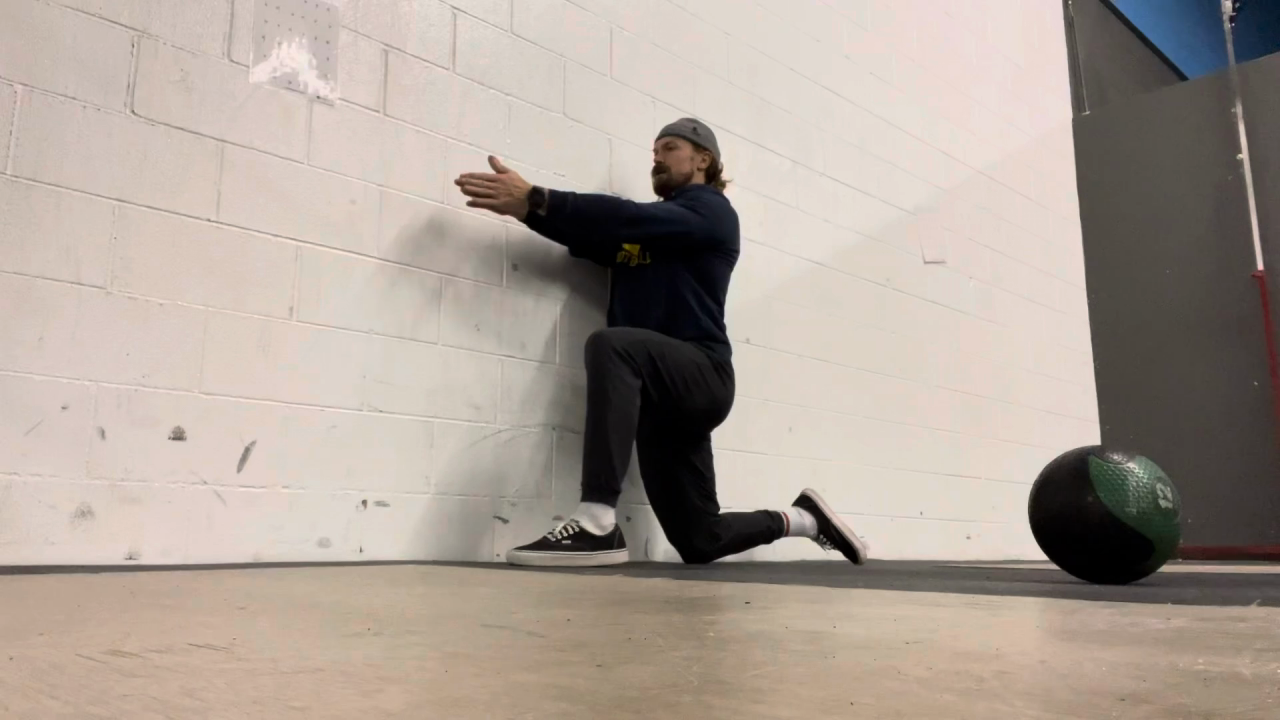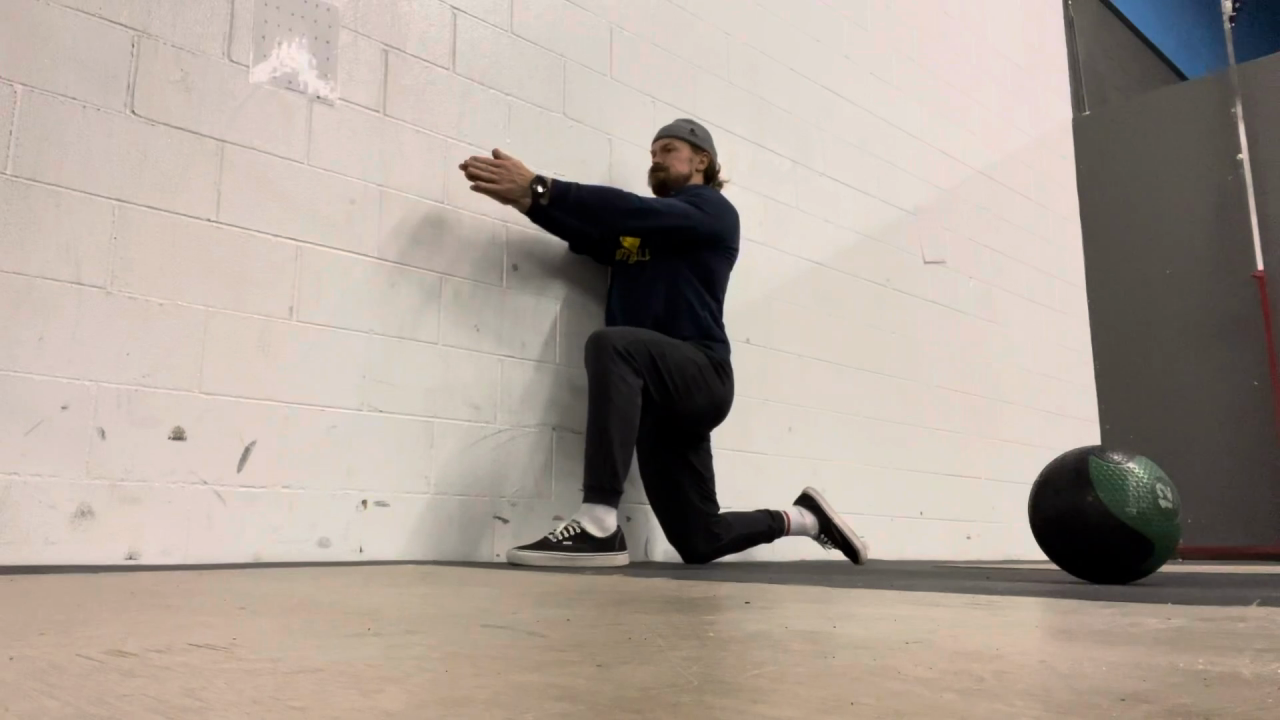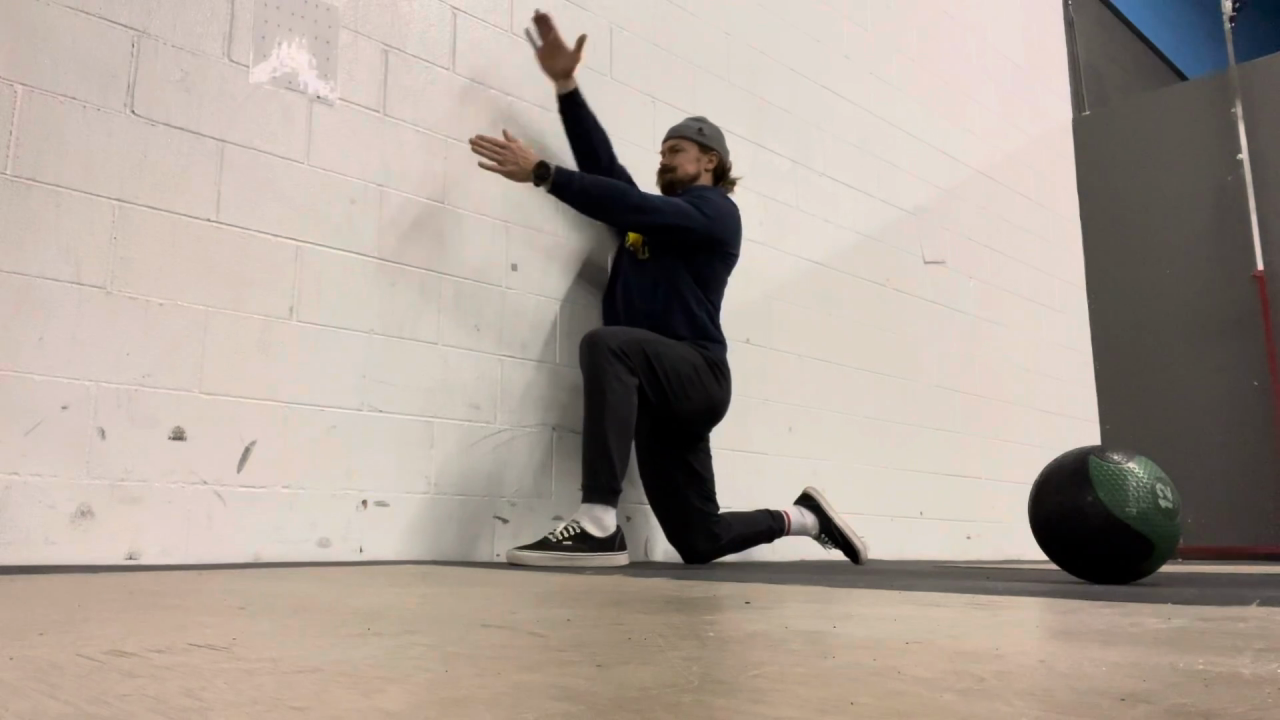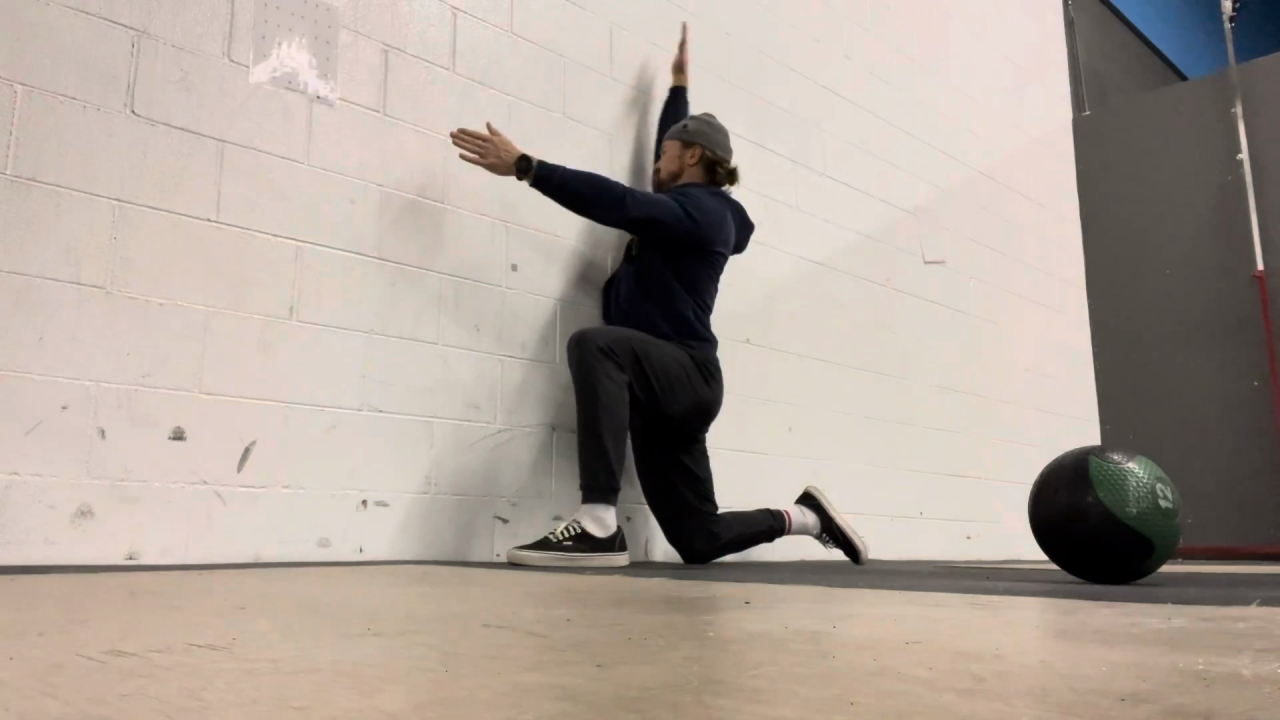
dt=0.5s
person 1, frame 1
left shoulder: (711, 210)
right shoulder: (647, 224)
left elbow: (626, 218)
right elbow: (591, 234)
left wrist: (537, 198)
right wrist: (526, 204)
left hip: (701, 376)
right hip: (660, 394)
left knee: (611, 345)
right knee: (700, 542)
left ankle: (598, 524)
right ankle: (801, 519)
person 1, frame 2
left shoulder: (712, 211)
right shoulder: (641, 227)
left elbow: (627, 211)
right elbow: (590, 230)
left wrist: (540, 187)
right wrist: (525, 198)
left hip: (700, 375)
right hip: (661, 389)
left knee: (611, 345)
right knee: (700, 542)
left ankle: (599, 526)
right ankle: (803, 517)
person 1, frame 3
left shoulder: (716, 213)
right shoulder: (650, 220)
left elbow: (632, 207)
right elbow: (604, 169)
left wrist: (540, 171)
right wrist: (564, 83)
left hip: (695, 376)
right hip: (661, 387)
left knee: (606, 345)
right knee: (699, 541)
left ankle: (599, 526)
right ankle: (803, 517)
person 1, frame 4
left shoulder: (700, 209)
right shoulder: (697, 206)
left elbow: (618, 203)
right elbow: (682, 136)
left wrist: (522, 165)
right wrist: (678, 86)
left hip: (685, 377)
right hip: (670, 388)
right knee: (699, 540)
left ankle: (599, 526)
right ankle: (806, 517)
